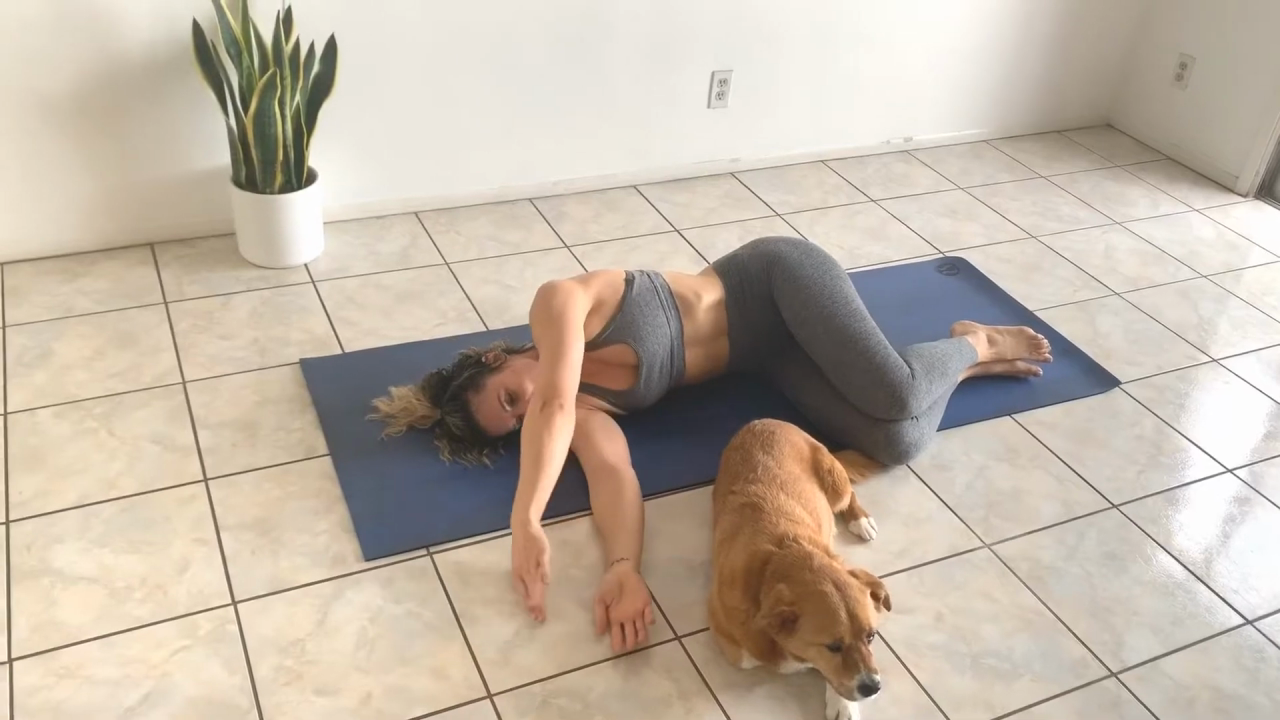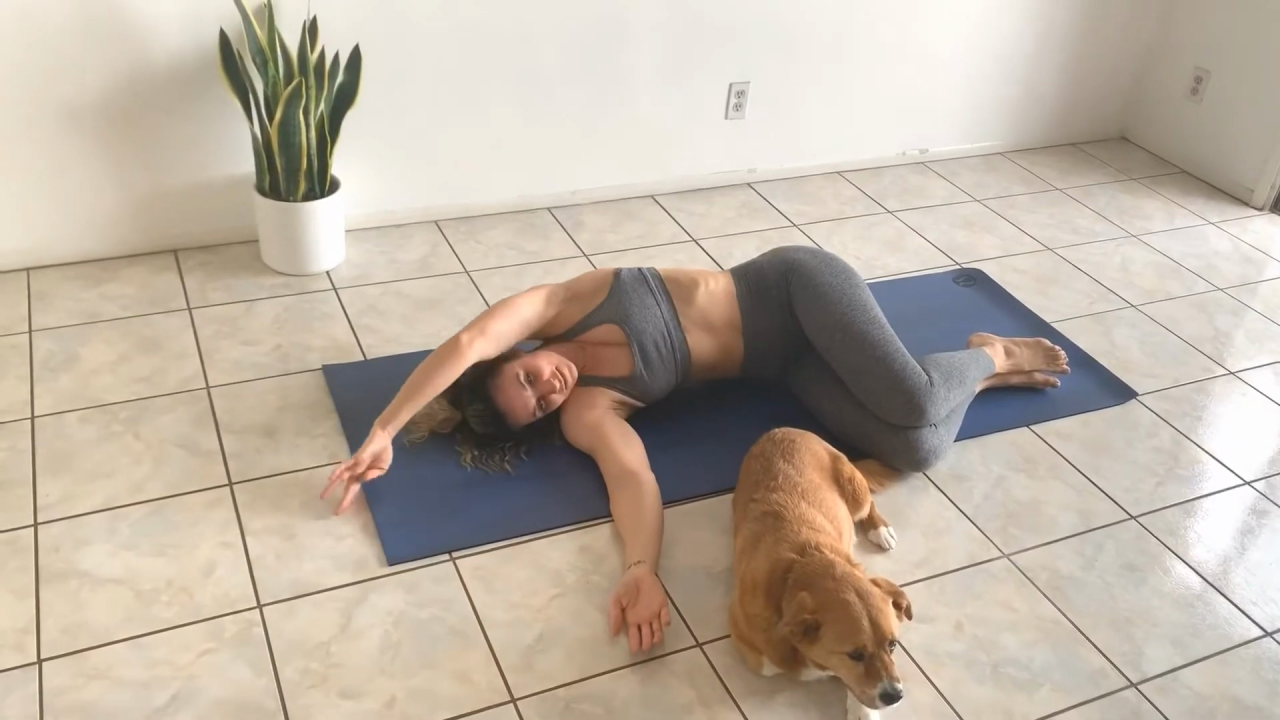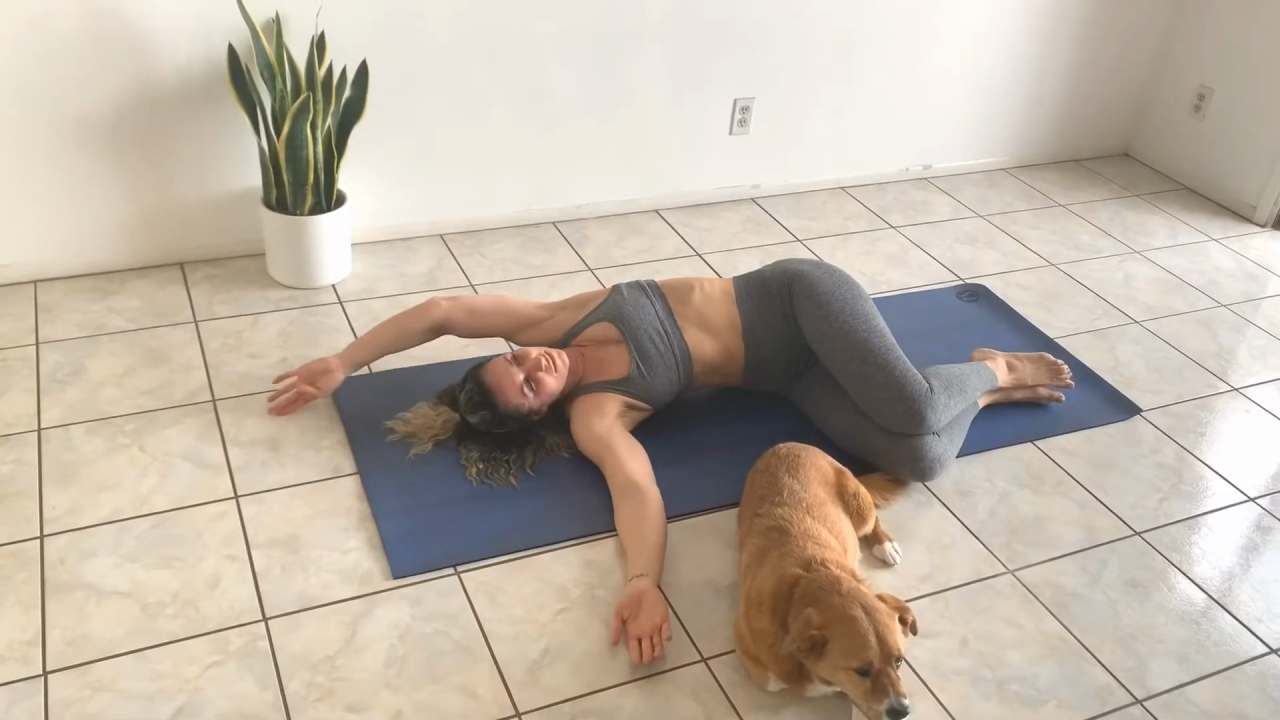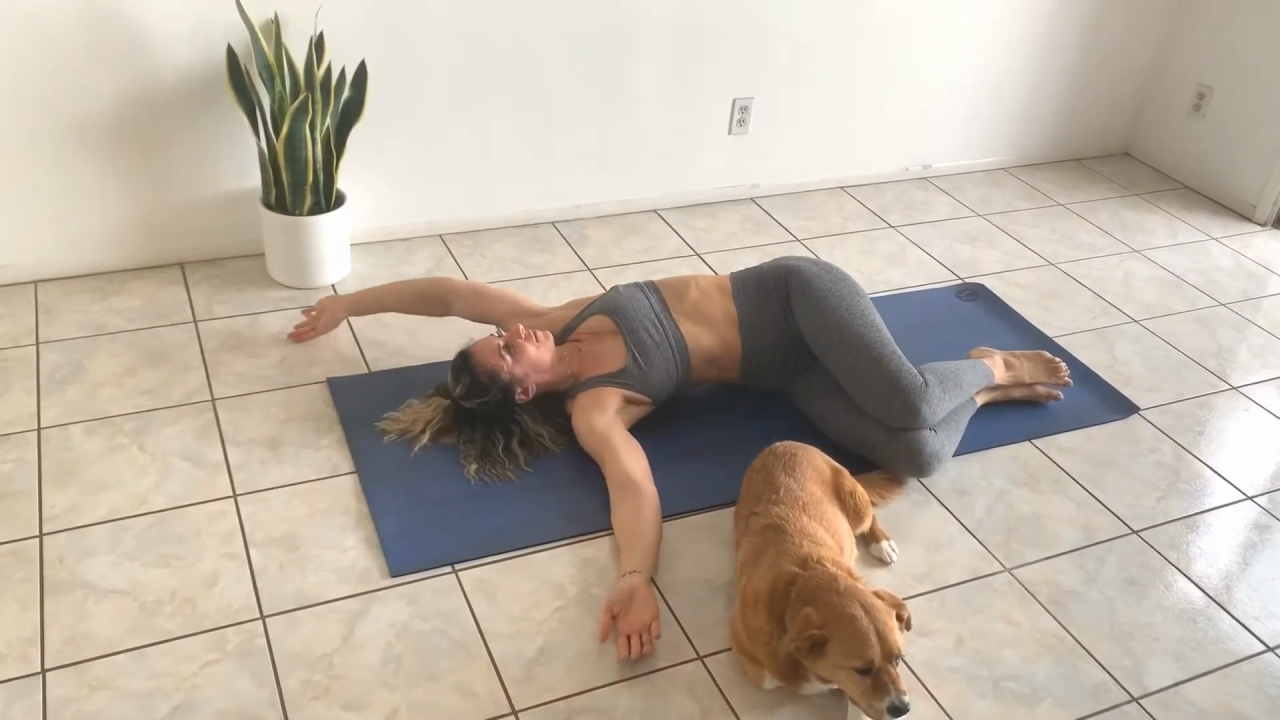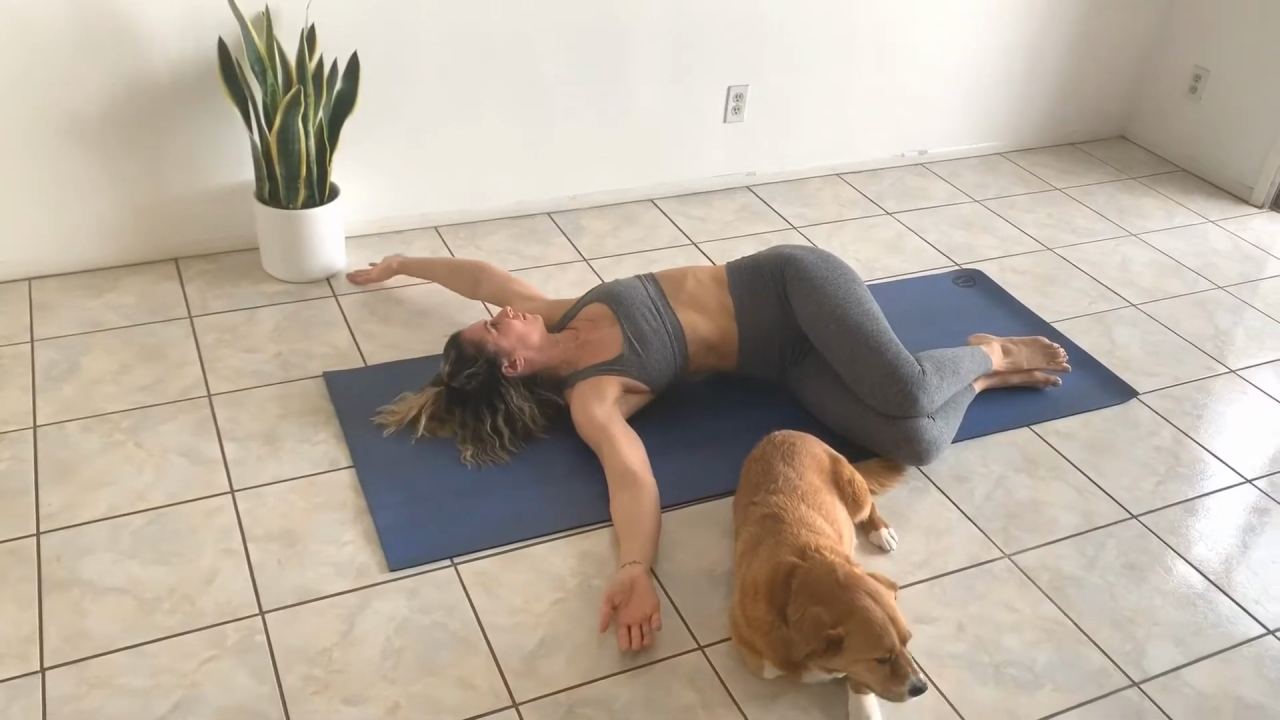
dt=1s
person 1, frame 1
left shoulder: (557, 302)
right shoulder: (585, 413)
left elbow: (557, 404)
right elbow: (612, 471)
left wrist: (525, 524)
right wrist: (622, 566)
left hip: (778, 276)
right hip: (764, 351)
left knee: (894, 399)
right knee: (895, 442)
left ankle: (972, 344)
right ankle: (965, 360)
person 1, frame 2
left shoulder: (553, 308)
right shoulder: (586, 414)
left elbow: (465, 345)
right elbow: (631, 475)
left wrist: (384, 426)
right wrist: (640, 570)
left hip: (793, 282)
right hip: (776, 362)
left knee: (913, 409)
right knee: (914, 449)
left ankle: (989, 356)
right ankle: (985, 368)
person 1, frame 3
right shoulder: (592, 418)
right elbow: (637, 489)
left hip: (794, 294)
right hip: (781, 373)
left knee: (912, 415)
right knee: (917, 457)
left ankle: (992, 371)
right ankle: (984, 383)
person 1, frame 4
right shoulder: (592, 412)
left elbow: (448, 292)
right elbow: (634, 485)
right wrist: (634, 578)
left hip: (792, 291)
right hip: (781, 369)
left knee: (908, 407)
right knee: (914, 453)
left ankle: (989, 369)
right ankle: (980, 385)
person 1, frame 5
right shoulder: (588, 400)
left elbow: (478, 273)
right elbow: (632, 475)
right wrist: (633, 570)
left hip: (788, 278)
right hip: (779, 358)
right knee: (914, 440)
left ankle: (987, 354)
right ankle: (981, 370)
